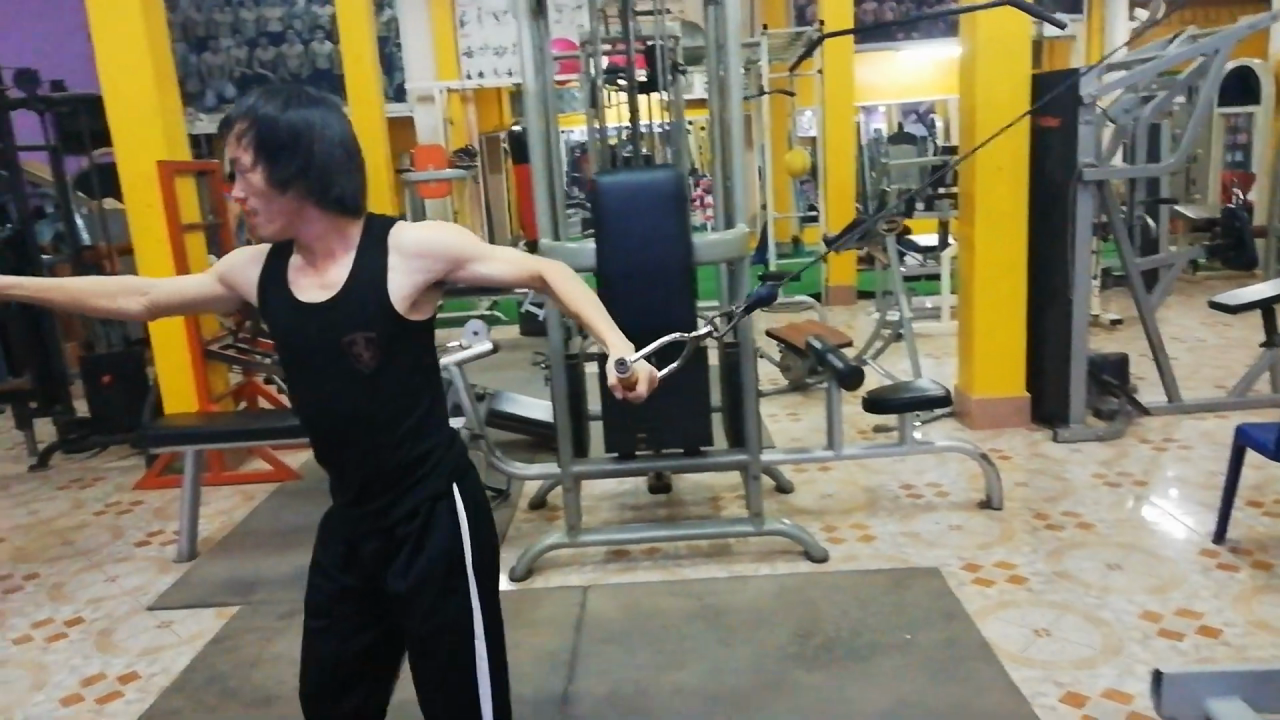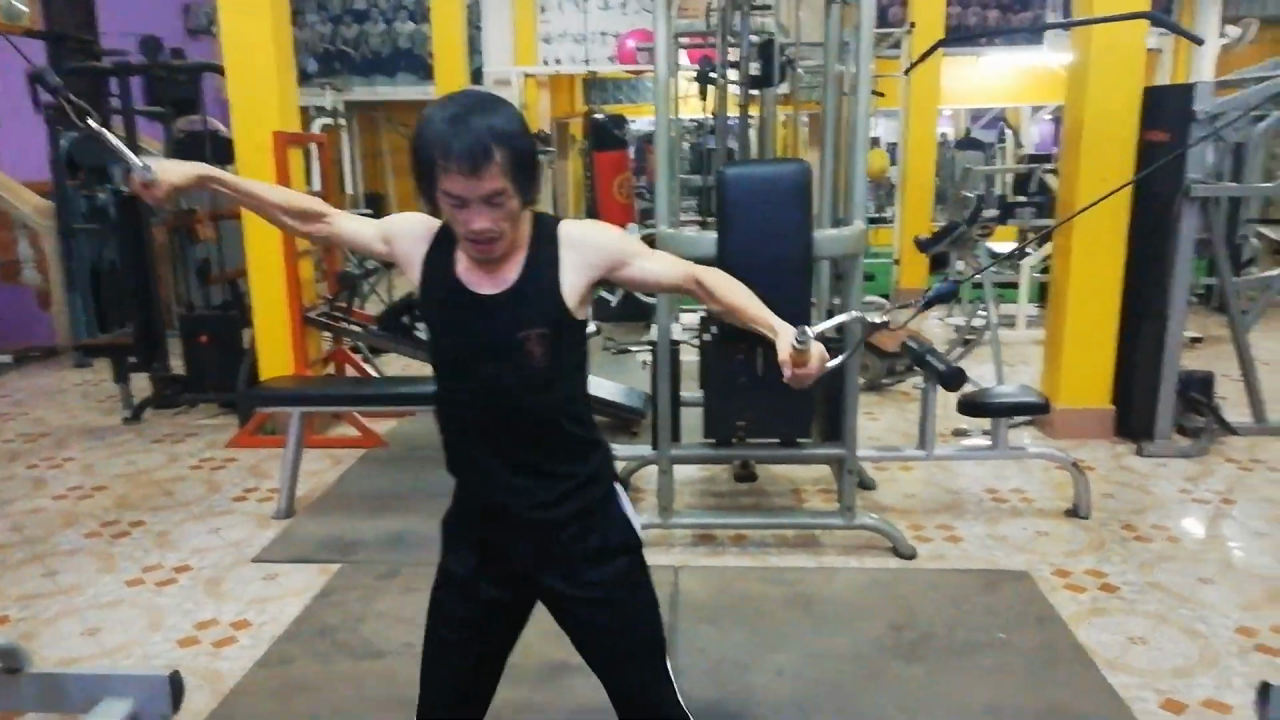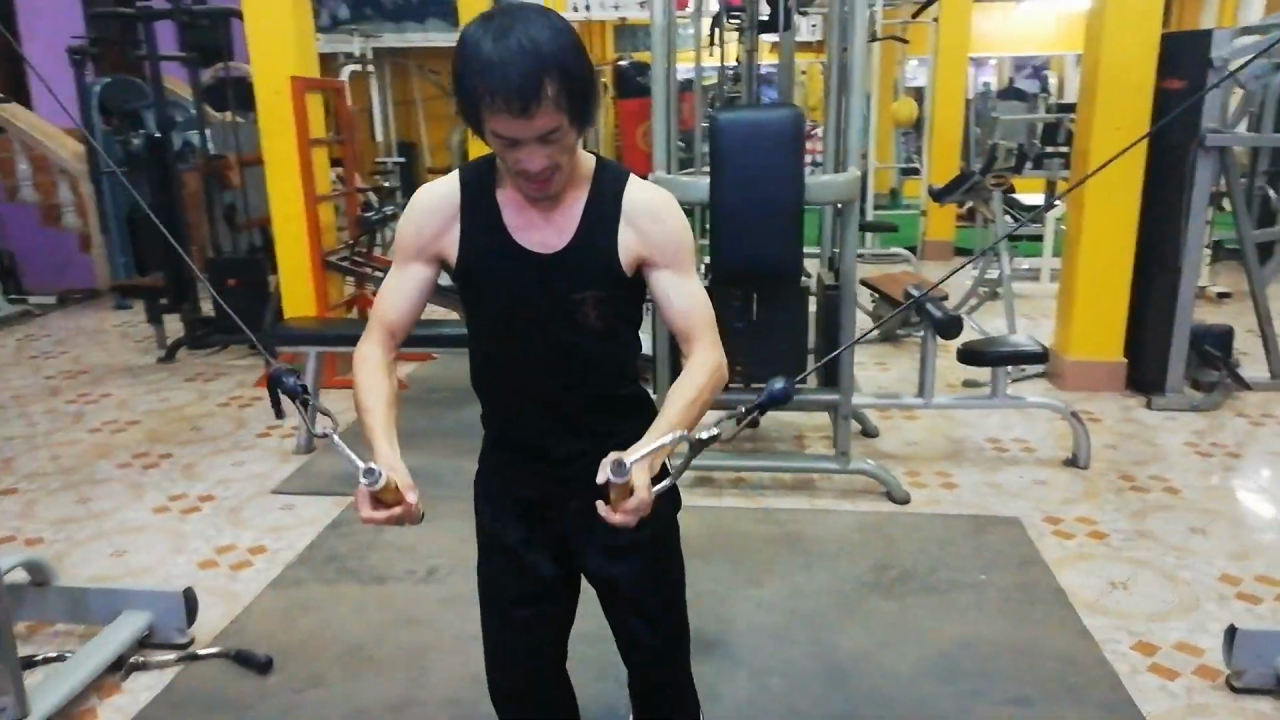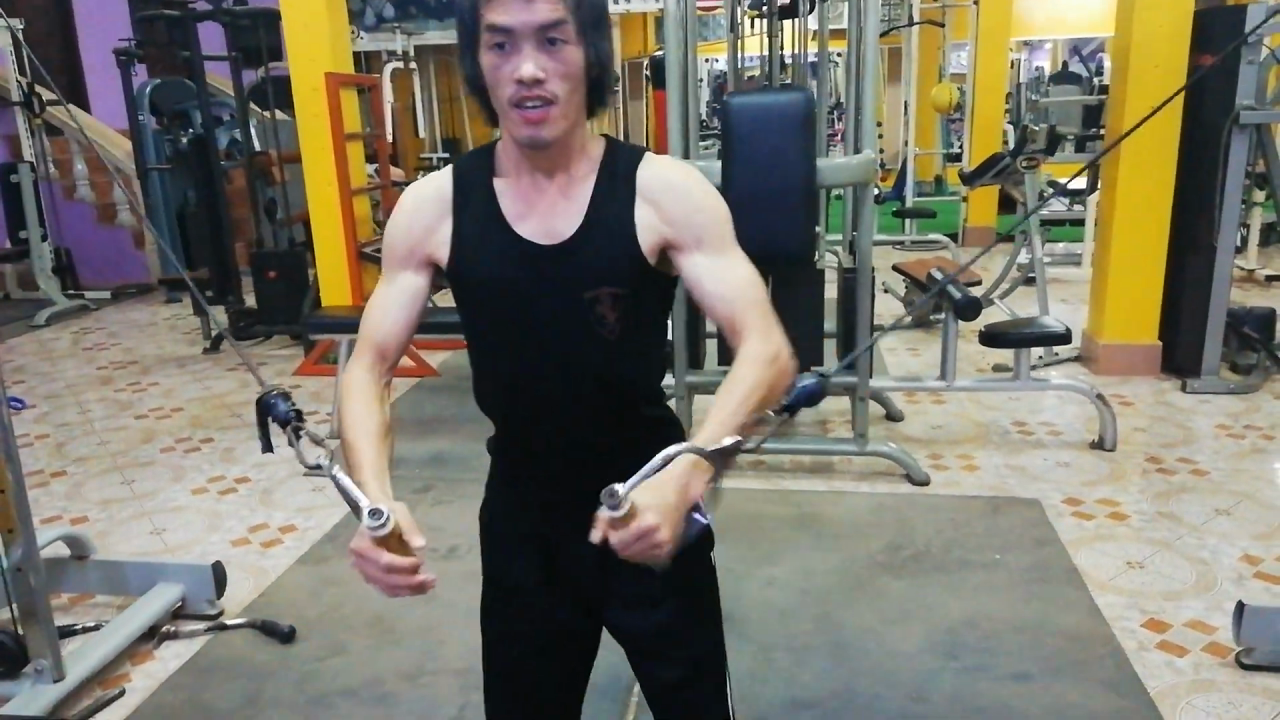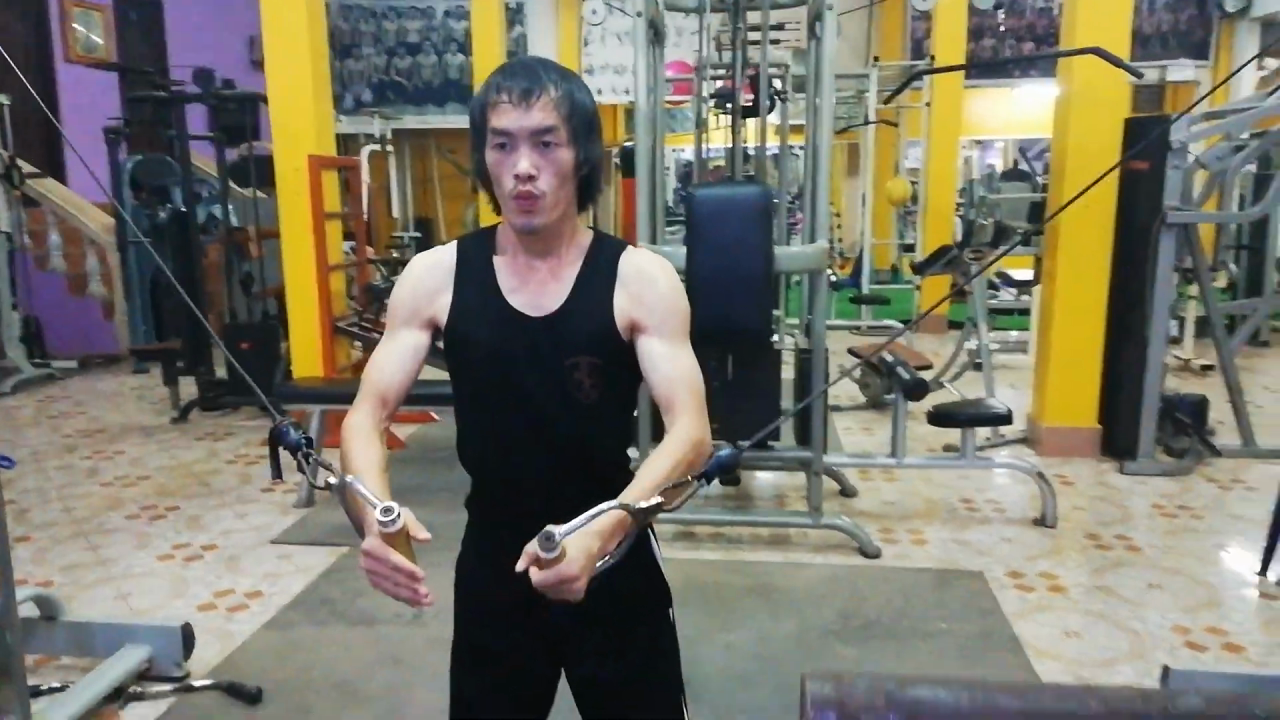
dt=1s
person 1, frame 1
left shoulder: (410, 250)
right shoulder: (256, 270)
left elbow: (542, 272)
right elbow: (139, 298)
left wrist: (615, 342)
left hip: (432, 515)
right hip: (350, 521)
person 1, frame 2
left shoulder: (579, 248)
right shoulder: (416, 244)
left elbow: (698, 280)
right elbow: (318, 217)
left wrist: (778, 329)
right wrist: (208, 177)
left hip: (583, 521)
right hip: (479, 525)
person 1, frame 3
left shoulder: (642, 209)
right shoulder: (443, 208)
left elbow: (705, 355)
right elbow: (379, 345)
left wrist: (650, 455)
right wrist: (384, 456)
left hip: (619, 482)
right hip: (511, 489)
person 1, frame 4
left shoulder: (664, 190)
right shoulder: (433, 206)
left elbow: (768, 353)
right elbow: (369, 366)
left wrist: (680, 482)
right wrist: (374, 498)
left hip: (653, 512)
right hip: (519, 515)
person 1, frame 5
left shoulder: (639, 279)
right shoulder: (437, 276)
left elbow: (691, 430)
right elbow: (370, 411)
left wrist: (604, 532)
right wrist: (378, 512)
left hip: (612, 563)
right hip: (492, 568)
